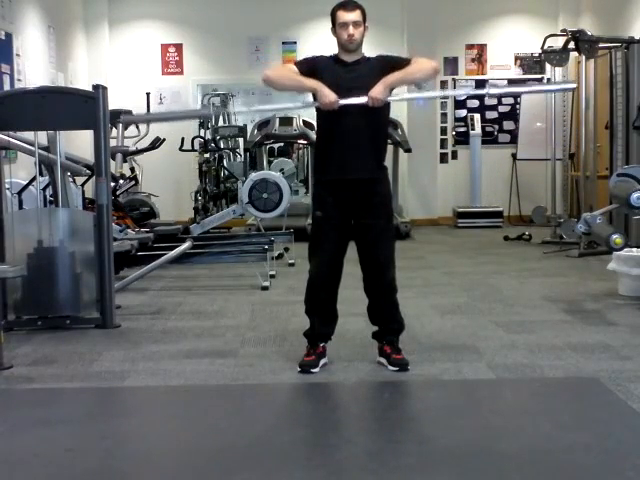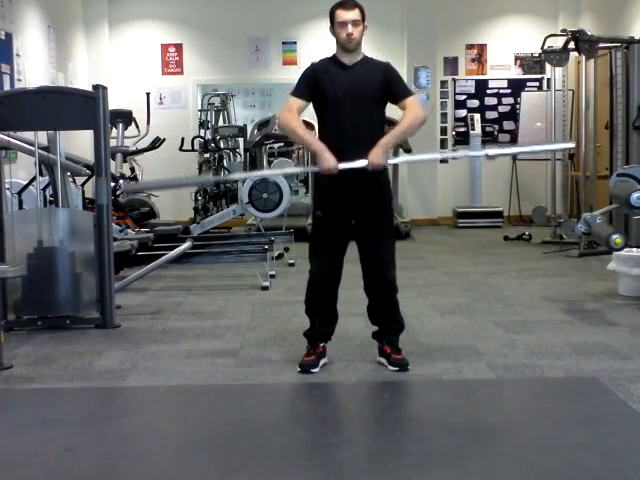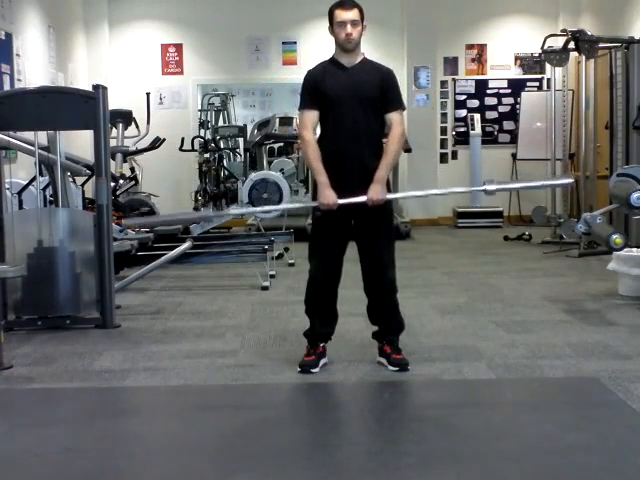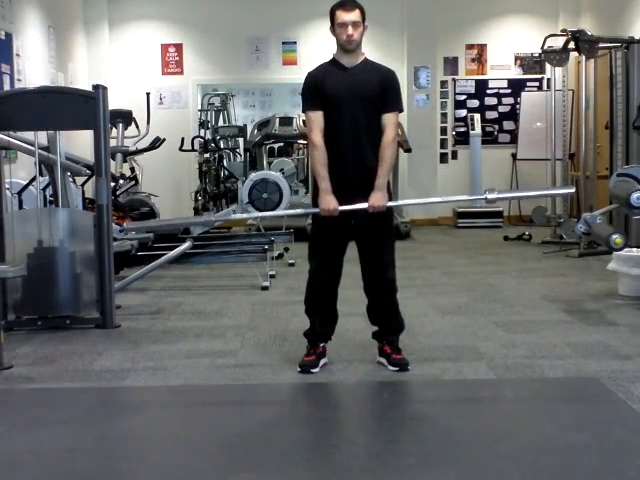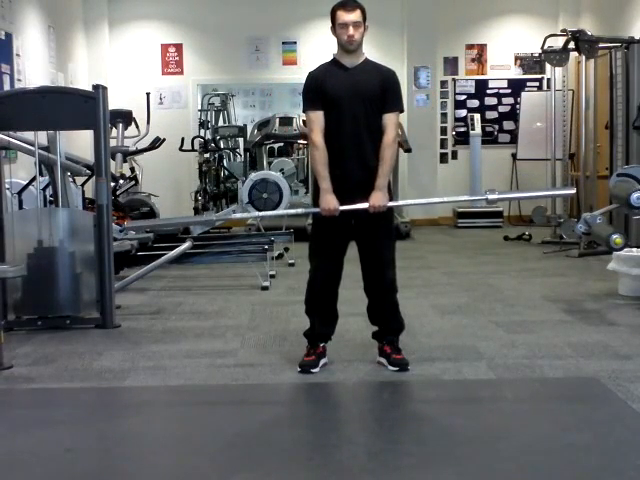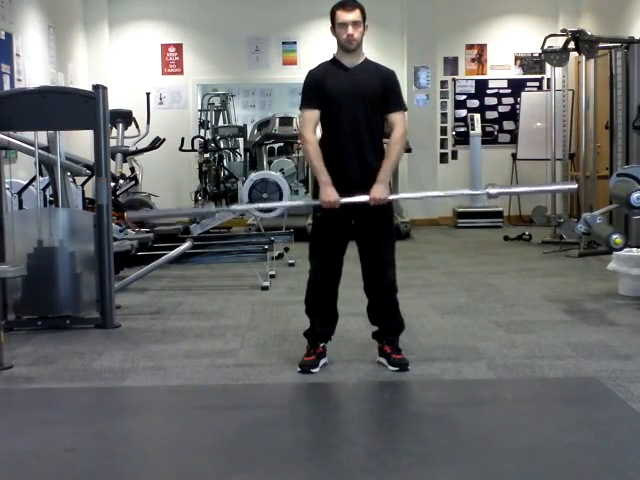
dt=0.5s
person 1, frame 1
left shoulder: (382, 64)
right shoulder: (319, 65)
left elbow: (431, 66)
right elbow: (271, 75)
left wrist: (388, 82)
right wrist: (315, 86)
left hip: (372, 183)
right hip: (329, 184)
left knee: (381, 268)
right knee: (323, 269)
left ankle: (389, 342)
right ankle: (317, 342)
person 1, frame 2
left shoulder: (382, 71)
right shoulder: (318, 72)
left elbow: (418, 112)
right elbow: (286, 116)
left wrist: (386, 144)
right wrist: (317, 149)
left hip: (373, 186)
right hip: (330, 187)
left knee: (381, 268)
right knee: (323, 269)
left ankle: (388, 342)
right ankle: (317, 342)
person 1, frame 3
left shoulder: (382, 75)
right shoulder: (316, 77)
left elbow: (397, 130)
right elbow: (307, 133)
left wrist: (380, 181)
right wrist: (322, 184)
left hip: (373, 189)
right hip: (330, 191)
left knee: (381, 271)
right knee: (322, 272)
left ankle: (388, 342)
right ankle: (317, 343)
person 1, frame 4
left shoulder: (384, 76)
right shoulder: (318, 78)
left elbow: (389, 135)
right elbow: (316, 137)
left wrist: (380, 188)
right wrist: (324, 191)
left hip: (373, 192)
right hip: (331, 193)
left knee: (381, 272)
right knee: (322, 273)
left ankle: (388, 342)
right ankle: (317, 343)
person 1, frame 5
left shoulder: (384, 77)
right shoulder: (318, 78)
left elbow: (390, 135)
right elbow: (316, 137)
left wrist: (381, 188)
right wrist: (325, 191)
left hip: (373, 192)
right hip: (332, 193)
left knee: (381, 272)
right knee: (323, 273)
left ankle: (388, 342)
right ankle: (317, 343)
person 1, frame 6
left shoulder: (384, 76)
right shoulder: (318, 77)
left elbow: (399, 131)
right elbow: (307, 133)
left wrist: (383, 181)
right wrist: (324, 183)
left hip: (374, 191)
right hip: (331, 191)
left knee: (381, 271)
right knee: (323, 272)
left ankle: (388, 342)
right ankle: (317, 343)
